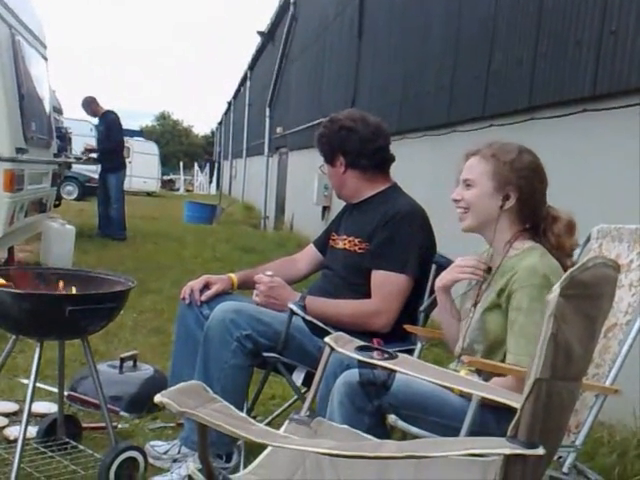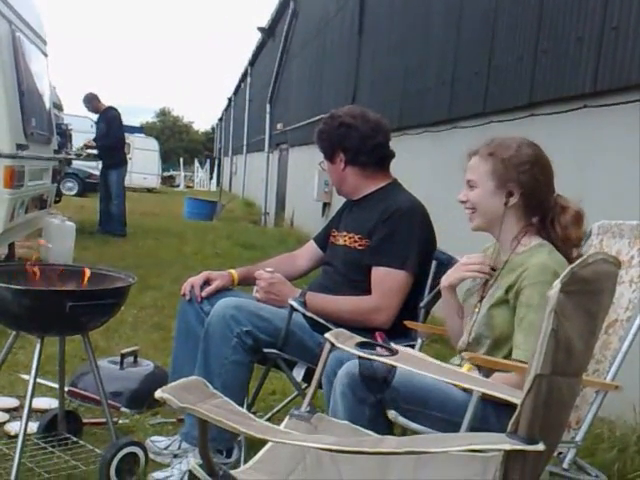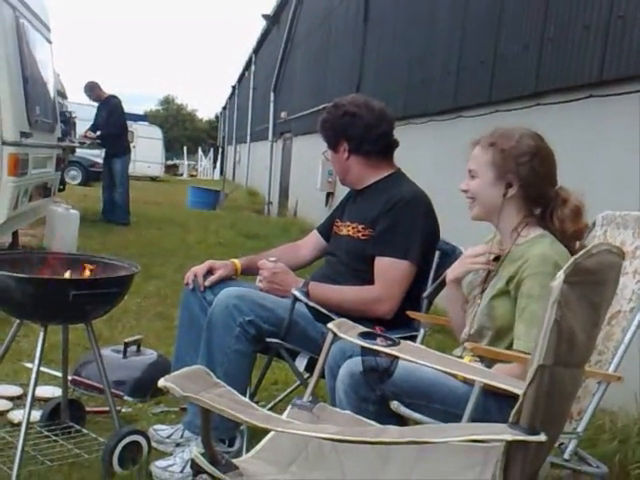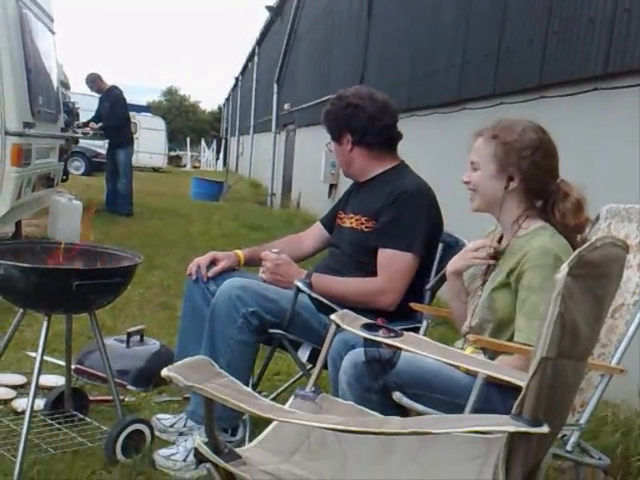
dt=0.3s
person 1, frame 1
left shoulder: (401, 217)
right shoulder: (353, 211)
left elbow: (380, 315)
right elbow: (300, 262)
left wrist: (296, 301)
right wrist: (233, 278)
right hip: (314, 321)
left knee: (231, 320)
right knee: (200, 303)
right ankle: (192, 430)
person 1, frame 2
left shoulder: (401, 213)
right shoulder: (353, 208)
left elbow: (381, 312)
right elbow: (301, 258)
left wrist: (296, 298)
right wrist: (233, 275)
right hip: (314, 317)
left knee: (231, 315)
right knee: (201, 299)
left ankle: (211, 448)
right ankle: (192, 424)
person 1, frame 3
left shoulder: (405, 203)
right shoulder: (357, 198)
left elbow: (383, 302)
right elbow: (304, 248)
left wrist: (298, 288)
right wrist: (236, 264)
right hip: (319, 308)
left knee: (235, 304)
right knee: (203, 288)
left ankle: (213, 437)
right ankle: (192, 413)
person 1, frame 4
left shoulder: (409, 195)
right shoulder: (360, 189)
left elbow: (387, 294)
right elbow: (307, 240)
left wrist: (302, 280)
right wrist: (240, 255)
right hip: (320, 297)
left knee: (237, 295)
right knee: (206, 279)
left ankle: (216, 428)
right ankle: (197, 405)
person 2, frame 1
left shoulder: (531, 270)
right shoulder: (490, 260)
left elbow: (520, 385)
right elbow: (464, 347)
left wrist: (451, 390)
right wrist: (442, 291)
left hip: (502, 414)
left knee: (356, 386)
person 2, frame 2
left shoulder: (540, 268)
right shoulder: (493, 254)
left elbow: (524, 381)
left wrist: (448, 384)
right wrist: (448, 289)
left hip: (501, 409)
right hip: (468, 386)
left knee: (357, 376)
right knee: (347, 364)
person 2, frame 3
left shoulder: (540, 258)
right shoulder: (496, 246)
left elbow: (525, 372)
left wrist: (451, 376)
right wrist: (453, 281)
left hip: (503, 401)
left knee: (360, 375)
right knee: (344, 353)
person 2, frame 4
left shoulder: (540, 251)
right shoulder: (500, 239)
left elbow: (526, 364)
left wrist: (454, 366)
right wrist: (453, 274)
left hip: (507, 392)
left knee: (363, 365)
right knee: (348, 344)
person 3, frame 1
left shoulder: (111, 119)
right shoulder: (102, 120)
left elbow: (117, 144)
left wrist: (96, 149)
right wrist: (94, 149)
left hip: (115, 167)
right hip: (106, 167)
left knee: (115, 201)
right knee: (103, 200)
left ankle: (118, 233)
right ankle: (105, 229)
person 3, frame 2
left shoulder: (113, 116)
right shoulder: (101, 118)
left elbow: (115, 141)
left wrist: (95, 145)
right wrist: (90, 143)
left hip: (117, 164)
right hip: (107, 163)
left knee: (116, 197)
right knee: (104, 196)
left ankle: (118, 228)
right ankle: (105, 226)
person 3, frame 3
left shoulder: (114, 104)
right shoulder: (101, 106)
left elbow: (115, 129)
right elbow: (96, 124)
left wrist: (96, 137)
right wrist: (87, 133)
left hip: (120, 152)
right hip: (109, 151)
left knee: (120, 186)
right knee: (107, 185)
left ankle: (122, 217)
right ankle: (108, 214)
person 3, frame 4
left shoulder: (116, 95)
right shoulder: (103, 98)
left elbow: (119, 120)
right elbow: (98, 116)
left wrist: (99, 127)
right wrist: (85, 124)
left hip: (124, 142)
right hip: (113, 142)
left knee: (123, 176)
right knee: (111, 175)
left ankle: (125, 208)
right ankle: (111, 205)
